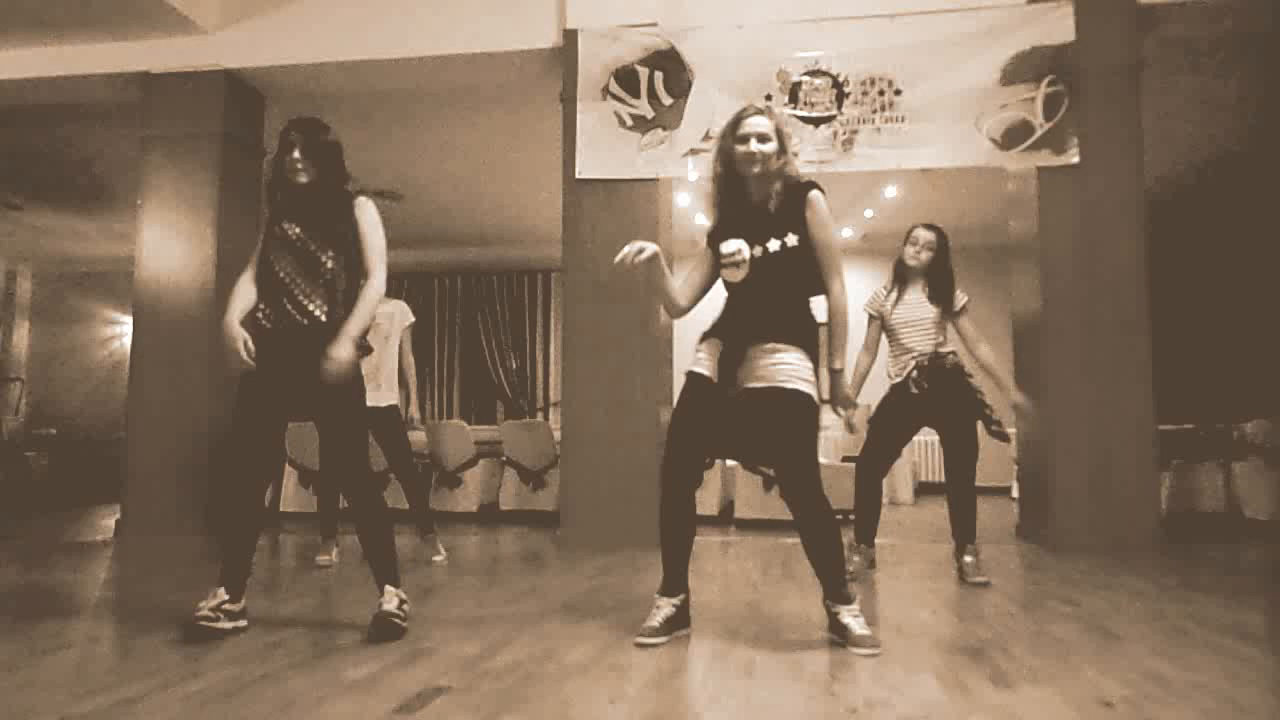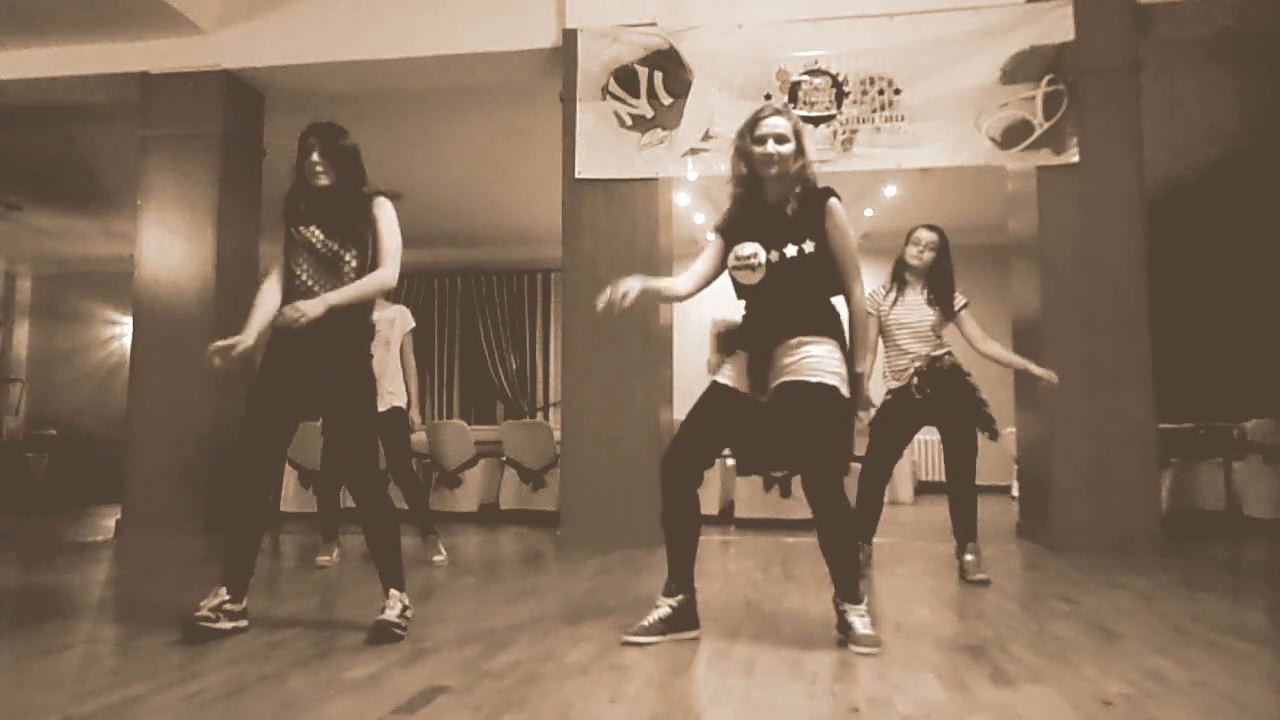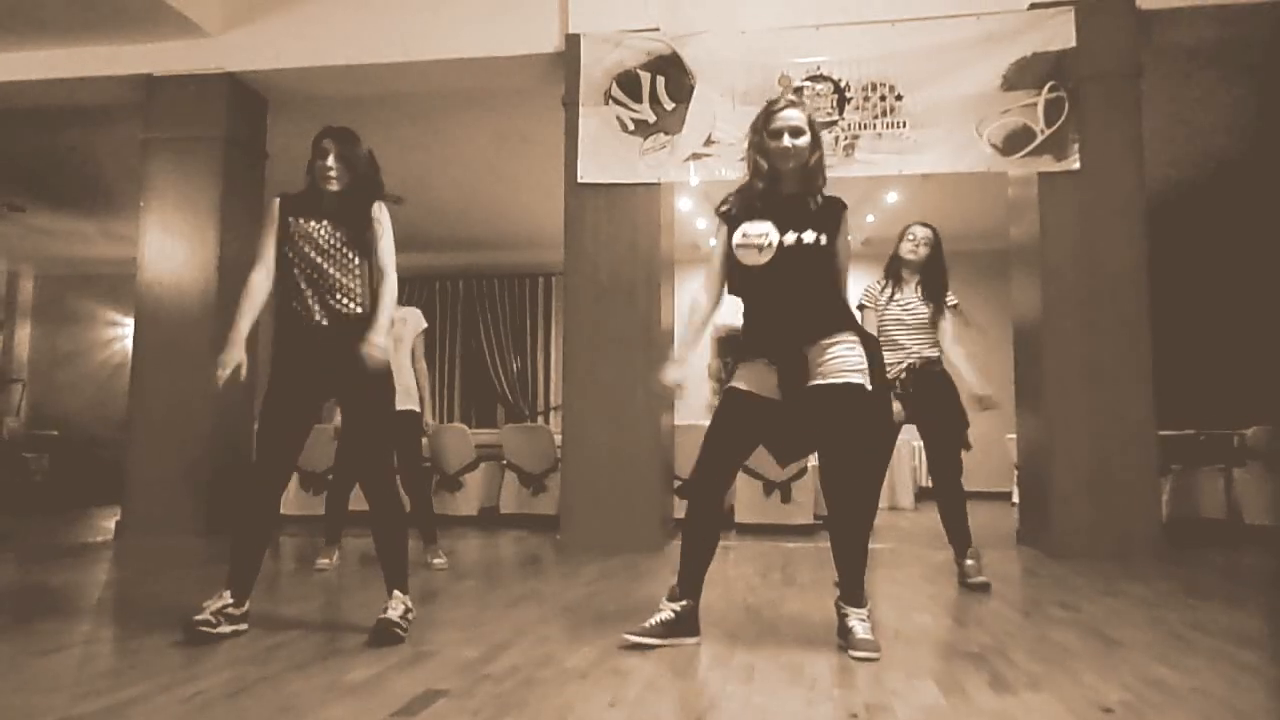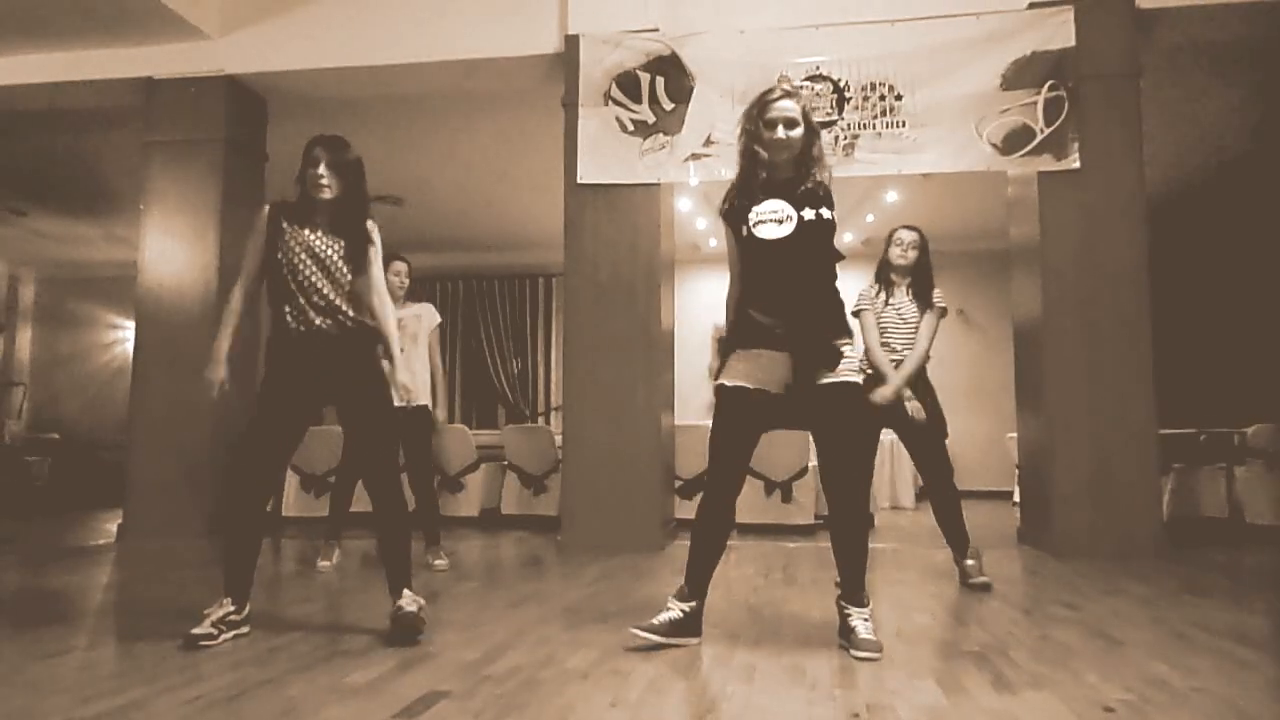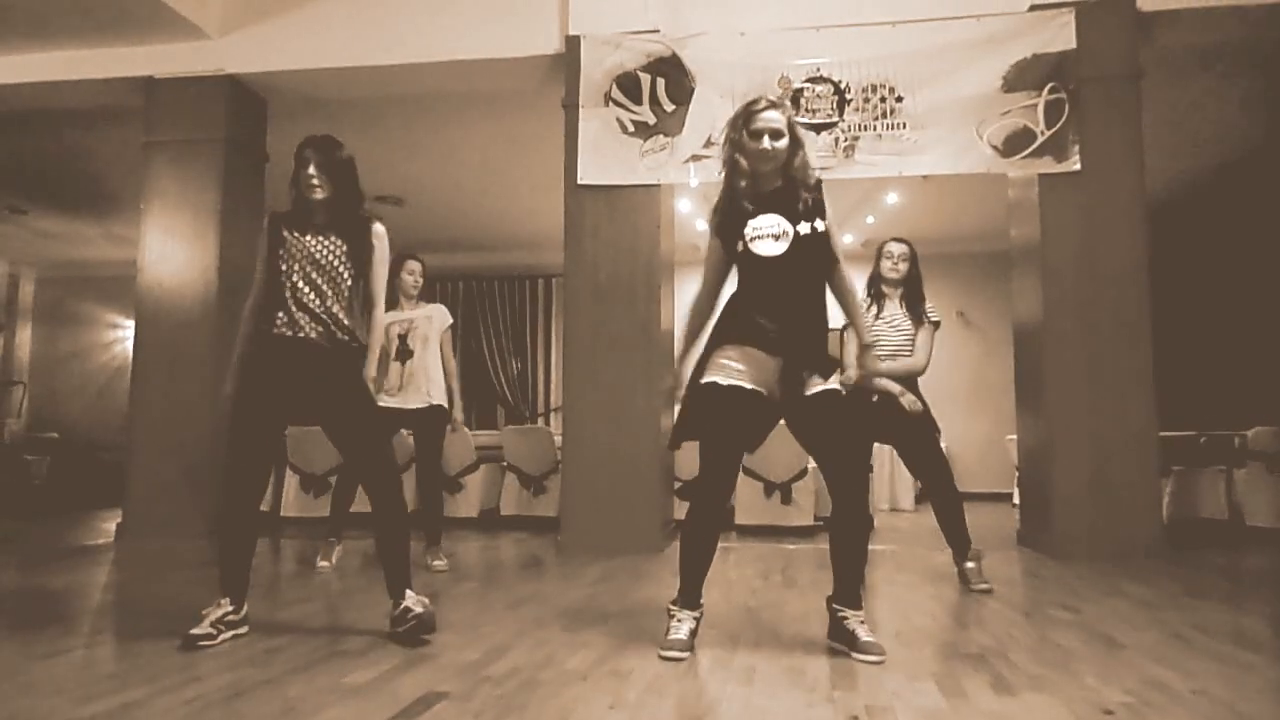
dt=0.2s
person 1, frame 1
left shoulder: (805, 199)
right shoulder: (724, 225)
left elbow: (835, 288)
right elbow: (679, 303)
left wrist: (835, 364)
right wrist: (655, 259)
left hip: (781, 354)
right hip: (720, 352)
left knee: (798, 482)
right knee: (676, 472)
left ankle: (842, 606)
right ankle: (673, 601)
person 1, frame 2
left shoulder: (821, 206)
right shoulder: (734, 224)
left elbow: (855, 292)
right elbow: (689, 283)
left wrist: (856, 369)
right wrist: (642, 284)
left hip: (807, 350)
right hip: (747, 357)
left knee: (821, 481)
right knee: (677, 468)
left ankle: (852, 605)
right ankle: (678, 602)
person 1, frame 3
left shoulder: (830, 210)
right shoulder: (738, 209)
left elbow: (837, 289)
right elbow: (713, 291)
left wrist: (875, 367)
right wrist: (680, 356)
left hip: (830, 351)
right hip: (760, 359)
left knee: (847, 483)
right knee: (707, 479)
left ankle: (853, 609)
right ankle: (682, 607)
person 1, frame 4
left shoulder: (820, 191)
right shoulder: (740, 199)
right elbow: (738, 286)
right wrist: (728, 359)
left hip: (826, 349)
right hip: (757, 350)
left knee: (847, 481)
right knee: (722, 480)
left ankle: (853, 609)
right ankle: (687, 605)
person 1, frame 5
left shoulder: (811, 193)
right shoulder: (730, 213)
left elbow: (839, 273)
right elbow: (706, 296)
left wrist: (861, 345)
right wrist: (678, 366)
left hip: (810, 359)
right hip: (743, 355)
left knee: (852, 485)
right knee: (714, 486)
left ankle: (846, 614)
right ankle: (686, 611)
person 2, frame 1
left shoulder: (355, 207)
right shoulder: (277, 212)
left elbow: (375, 279)
right elbow: (254, 271)
left wrist: (346, 340)
right wrist: (232, 317)
left hip: (330, 355)
right hip: (269, 355)
left knee: (350, 472)
right knee: (243, 473)
left ankle: (390, 592)
right ankle: (230, 595)
person 2, frame 2
left shoulder: (374, 207)
right shoulder: (295, 215)
left elbow: (389, 272)
right elbow: (277, 278)
left wrist: (322, 302)
right wrist: (247, 334)
left hip: (342, 352)
right hip: (284, 352)
left knee: (359, 473)
right knee: (253, 472)
left ankle: (395, 595)
right ankle: (232, 595)
person 2, frame 3
left shoulder: (371, 212)
right shoulder: (284, 209)
left elbow: (387, 276)
right elbow: (262, 275)
left wrist: (381, 330)
right wrist: (235, 342)
left hip: (360, 352)
right hip: (300, 351)
left knee: (376, 474)
right knee: (268, 472)
left ankle: (397, 597)
right ankle: (235, 597)
person 2, frame 4
left shoulder: (364, 230)
right shoulder: (275, 218)
left elbow: (378, 295)
right elbow: (245, 285)
left wrist: (399, 360)
right wrist: (219, 354)
left hip: (358, 360)
right hip: (295, 359)
left knee: (384, 477)
right knee: (250, 478)
left ankle: (402, 595)
right ankle: (234, 603)
person 2, frame 5
left shoulder: (369, 233)
right shoulder: (277, 227)
left elbow: (374, 308)
right elbow: (256, 299)
left wrist: (367, 372)
right wrist: (234, 369)
left hip: (338, 368)
right hip: (272, 365)
left knee: (384, 477)
right knee: (241, 484)
left ankle: (404, 597)
right ankle: (231, 604)
person 3, frame 1
left shoulder: (950, 296)
right shoulder: (883, 297)
left elbow: (976, 345)
right elbow: (868, 352)
left wrist: (1011, 389)
right wrist: (849, 398)
left hip: (948, 386)
right hip: (903, 392)
left knee: (961, 473)
right knee: (869, 468)
left ankle: (966, 553)
right ankle: (862, 550)
person 3, frame 2
left shoulder: (947, 297)
right shoulder: (880, 297)
left elbow: (981, 341)
right elbow: (868, 351)
left wrist: (1032, 368)
left hip: (948, 387)
right hip: (903, 394)
left knee: (961, 473)
right knee: (873, 470)
left ankle: (968, 552)
right ankle: (860, 549)
person 3, frame 3
left shoulder: (941, 294)
right shoulder: (876, 291)
left elbow: (952, 344)
left wrist: (975, 383)
left hip: (931, 386)
right hip: (888, 387)
left knee: (947, 473)
left ankle: (966, 557)
person 3, frame 4
left shoulder: (931, 297)
right shoulder: (869, 295)
left elbow: (921, 349)
right elbow: (873, 348)
left wrist: (895, 387)
right wrist: (902, 394)
left hip: (913, 387)
right hip: (871, 390)
left knee: (939, 474)
left ankle: (966, 558)
person 3, frame 5
left shoulder: (923, 310)
right shoulder: (862, 309)
left elbow: (920, 363)
left wrist: (877, 366)
right wrist: (894, 389)
left hip: (905, 401)
right hip: (862, 403)
left knee: (939, 480)
left ankle: (966, 560)
person 4, frame 1
left shoulder: (398, 309)
left elbow: (407, 357)
left wrist: (414, 402)
left hip: (385, 400)
left knee: (406, 468)
left ankle: (429, 535)
right ankle: (329, 540)
person 4, frame 2
left shoulder: (399, 314)
left elbow: (408, 362)
left wrist: (415, 406)
left hip: (390, 404)
left knee: (403, 471)
right knee: (331, 473)
left ankle: (431, 536)
right ankle: (330, 540)
person 4, frame 3
left shoulder: (410, 316)
left elbow: (420, 363)
left wrist: (427, 410)
right wrist: (340, 410)
left hip: (403, 407)
left knee: (413, 477)
right knee: (344, 477)
left ankle: (431, 543)
right ankle: (331, 544)
person 4, frame 4
left shoulder: (425, 312)
left elbow: (436, 360)
left wrist: (440, 404)
left hip: (415, 404)
left knee: (421, 474)
right knee: (349, 470)
left ankle: (433, 545)
right ankle: (332, 541)
person 4, frame 5
left shoulder: (438, 313)
right shoulder: (383, 320)
left elbow: (449, 360)
right elbow: (377, 366)
left wrist: (457, 404)
left hip: (430, 403)
right hip: (390, 403)
left knee: (429, 475)
left ankle: (433, 546)
right ankle: (333, 539)
